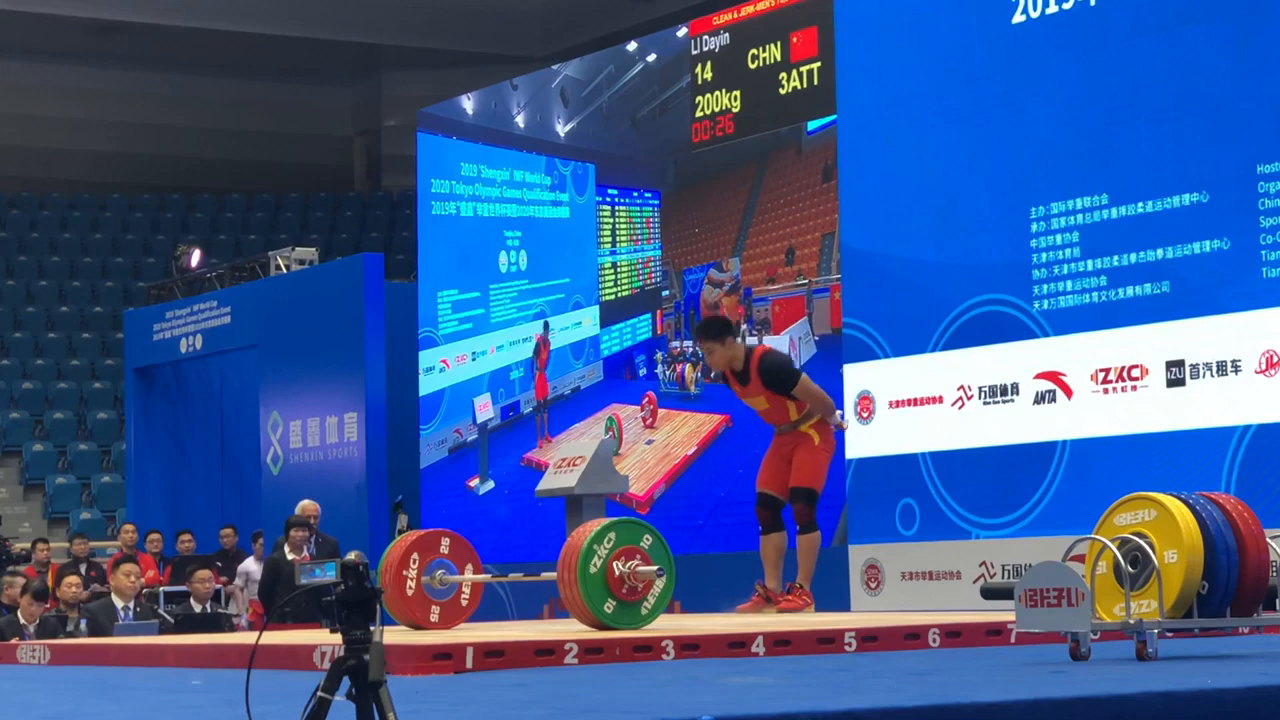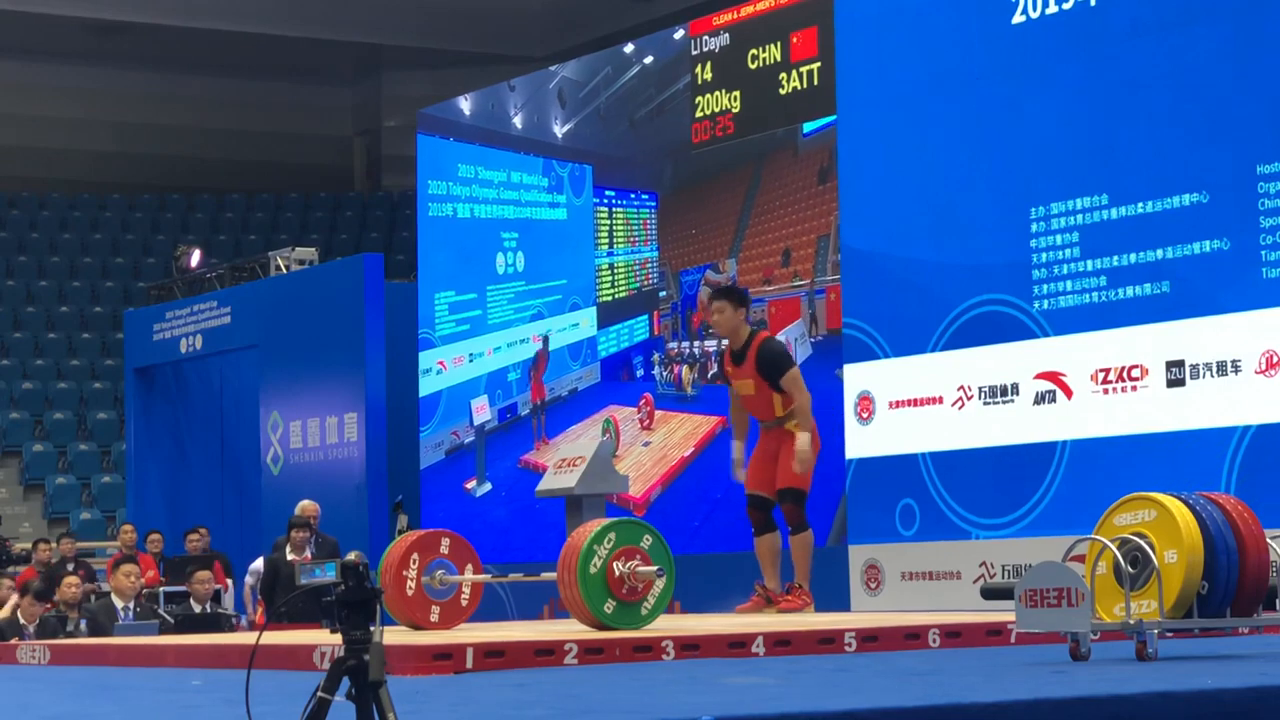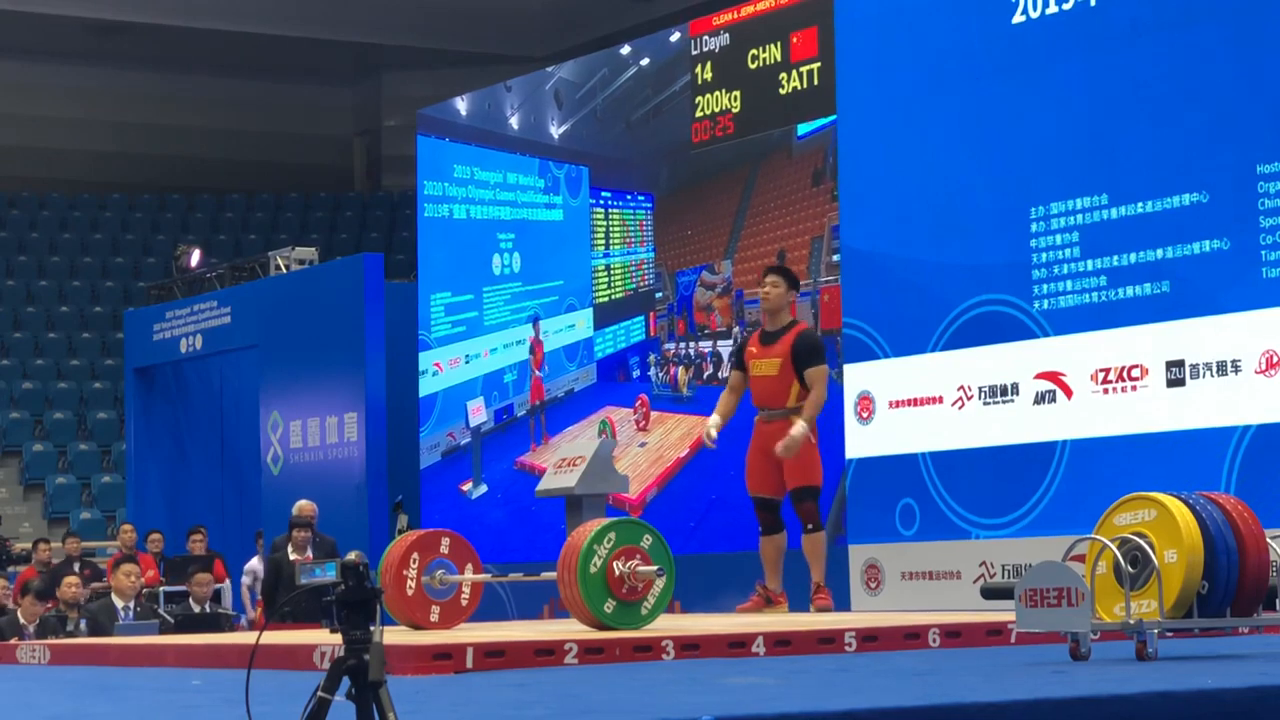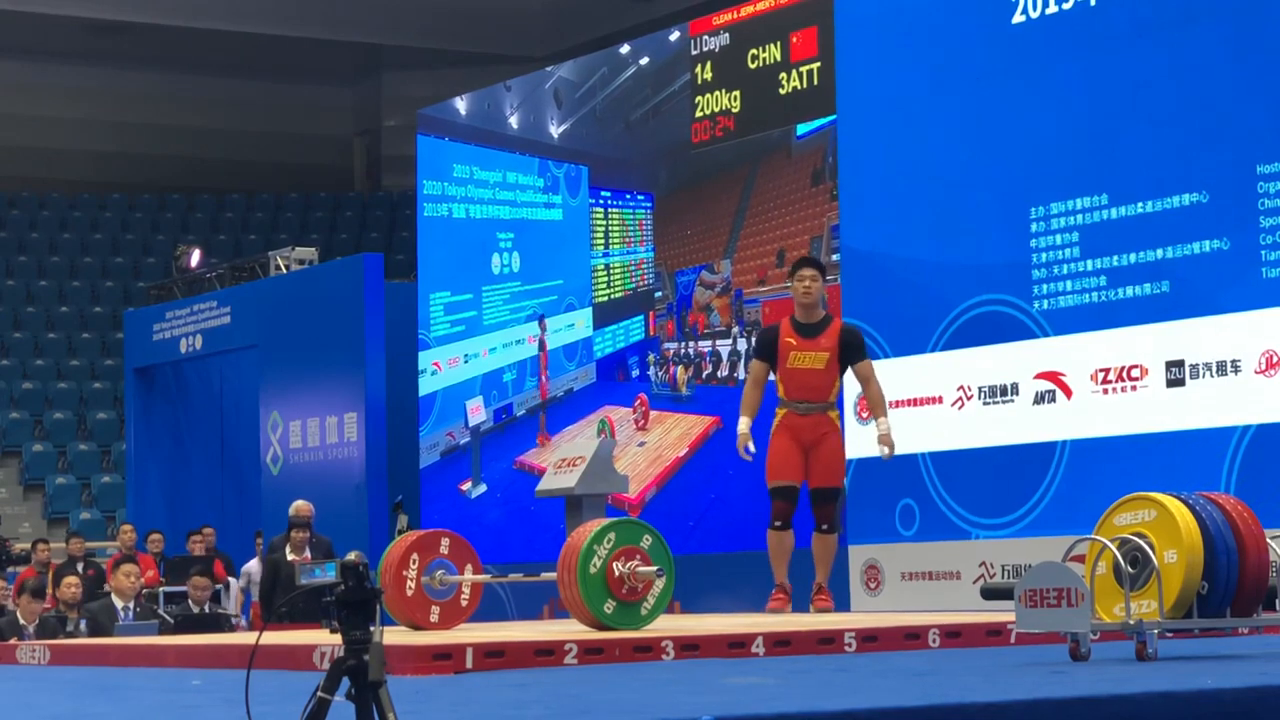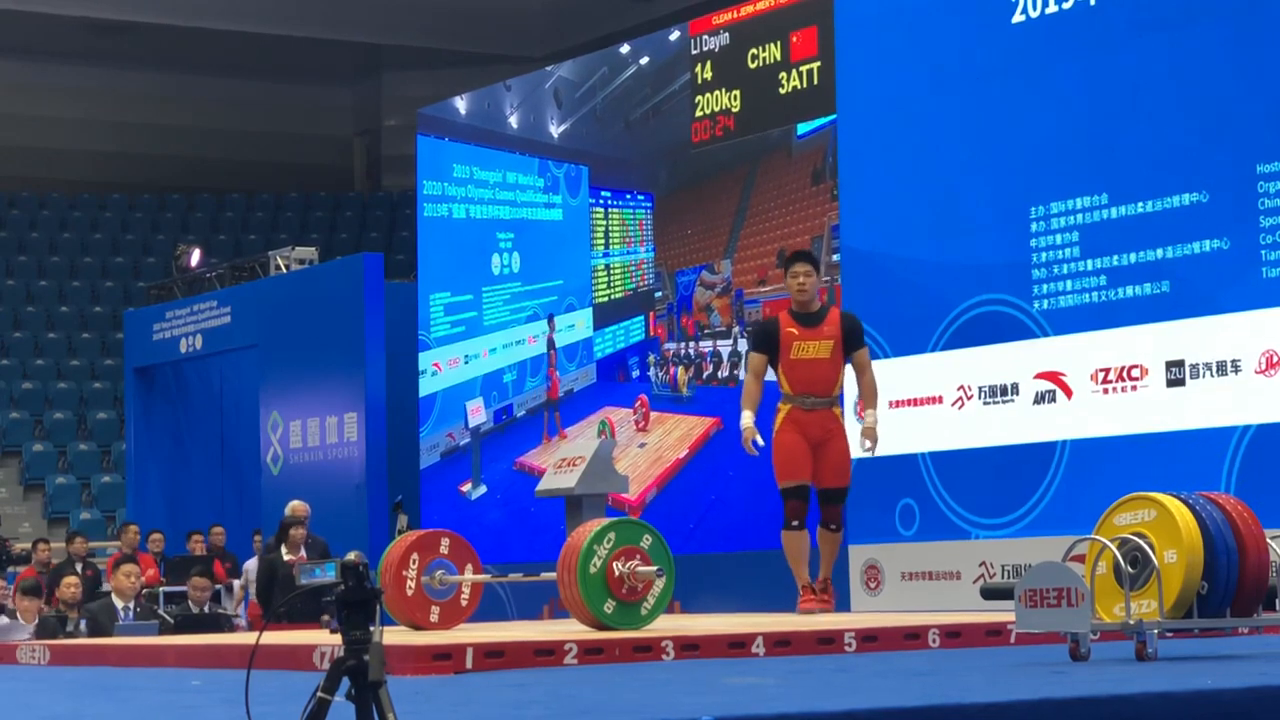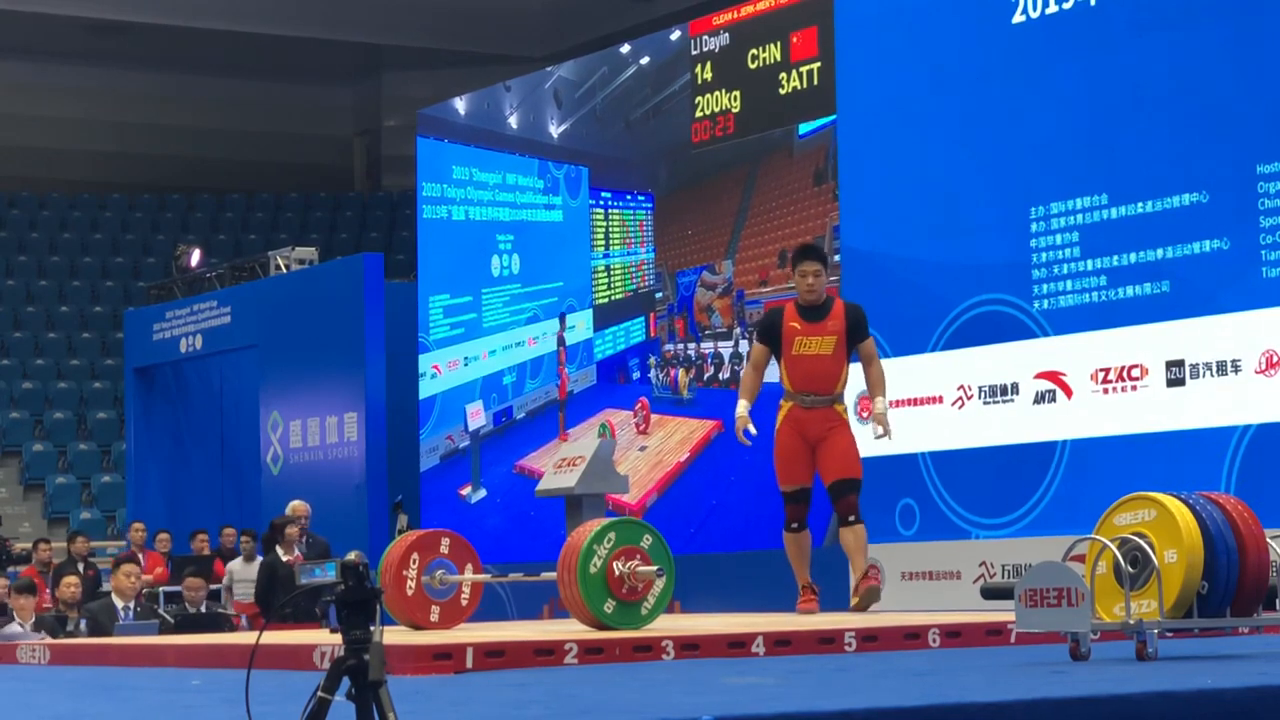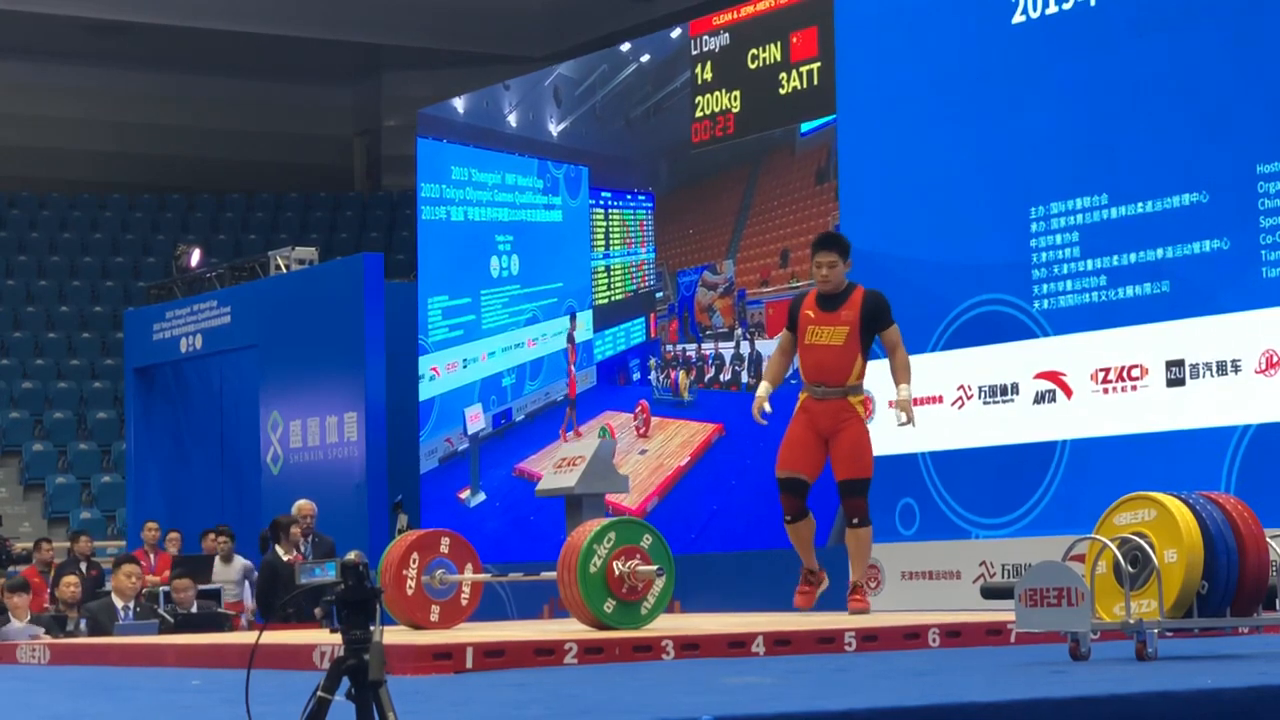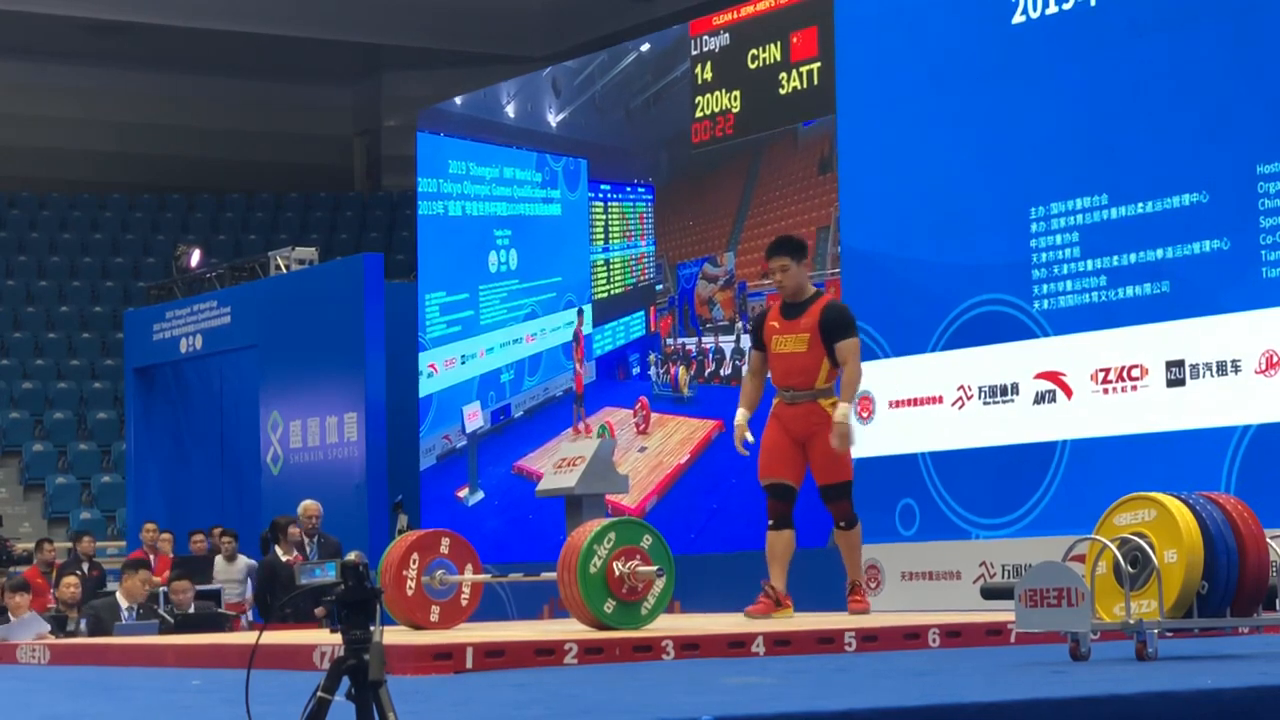
dt=0.5s
person 1, frame 1
left shoulder: (771, 364)
right shoulder: (728, 372)
left elbow: (816, 396)
left wrist: (833, 420)
left hip: (811, 433)
right hip: (782, 436)
left knee: (802, 507)
right knee: (765, 509)
left ankle: (803, 589)
right ankle: (771, 590)
person 1, frame 2
left shoulder: (770, 349)
right shoulder: (727, 357)
left elbow: (799, 394)
right elbow: (737, 407)
left wrist: (801, 439)
right wrist: (738, 452)
left hip: (794, 433)
right hip: (769, 435)
left knee: (791, 506)
right knee: (757, 509)
left ankle: (801, 589)
right ankle: (772, 591)
person 1, frame 3
left shoulder: (805, 339)
right shoulder: (747, 344)
left elbow: (819, 391)
right elbow: (733, 389)
left wrist: (799, 430)
right wrist: (715, 421)
left hip: (797, 432)
right hip: (763, 431)
left knee: (807, 507)
right knee: (765, 513)
left ankle: (819, 588)
right ankle: (772, 592)
person 1, frame 4
left shoulder: (845, 334)
right shoulder: (772, 335)
left elbow: (868, 382)
right elbow: (755, 382)
left wrist: (882, 426)
right wrist: (744, 425)
left hip: (826, 426)
right hip: (787, 426)
left knee: (825, 511)
right knee: (781, 507)
left ankle: (820, 588)
right ankle: (780, 587)
person 1, frame 5
left shoulder: (845, 323)
right shoulder: (770, 328)
left elbow: (864, 371)
right elbow: (754, 376)
left wrist: (869, 419)
right wrist: (747, 420)
left hip: (830, 421)
right hip: (790, 422)
left knee: (833, 509)
right knee: (795, 507)
left ankle: (825, 581)
right ankle: (805, 589)
person 1, frame 6
left shoulder: (850, 314)
right shoulder: (776, 319)
left elbow: (871, 362)
right elbow: (755, 366)
left wrist: (879, 405)
right wrist: (743, 408)
left hip: (833, 418)
right hip: (792, 419)
left knee: (847, 501)
right knee: (795, 508)
left ankle: (863, 579)
right ankle: (806, 588)
person 1, frame 7
left shoulder: (870, 302)
right shoulder: (801, 304)
left elbow: (895, 349)
right elbow: (784, 351)
left wrist: (903, 392)
right wrist: (764, 390)
left hip: (848, 410)
right hip: (808, 408)
left knee: (854, 500)
right knee: (790, 493)
left ankle: (857, 587)
right ankle: (811, 571)
person 1, frame 8
left shoulder: (832, 312)
right shoulder: (766, 319)
left elbow: (852, 366)
right elbow: (755, 372)
left wrist: (843, 412)
right wrist: (742, 417)
left hip: (820, 414)
right hip: (781, 414)
left knee: (839, 503)
right knee: (777, 505)
left ankle: (855, 585)
right ankle: (777, 594)
